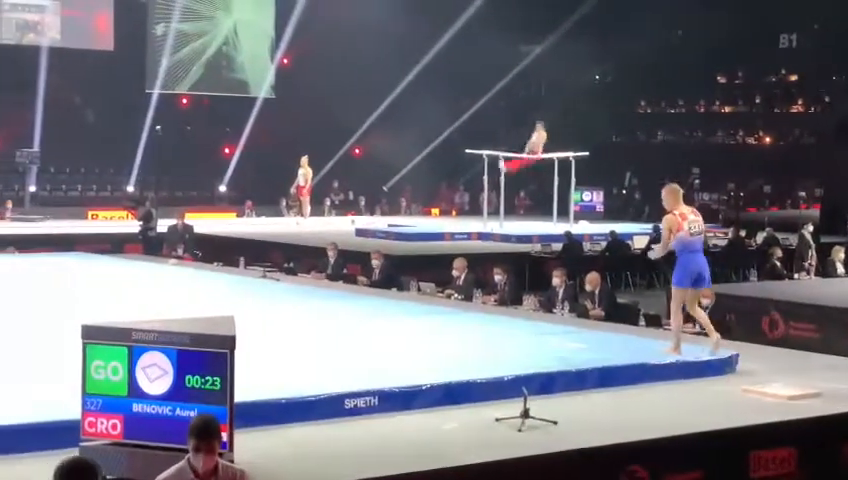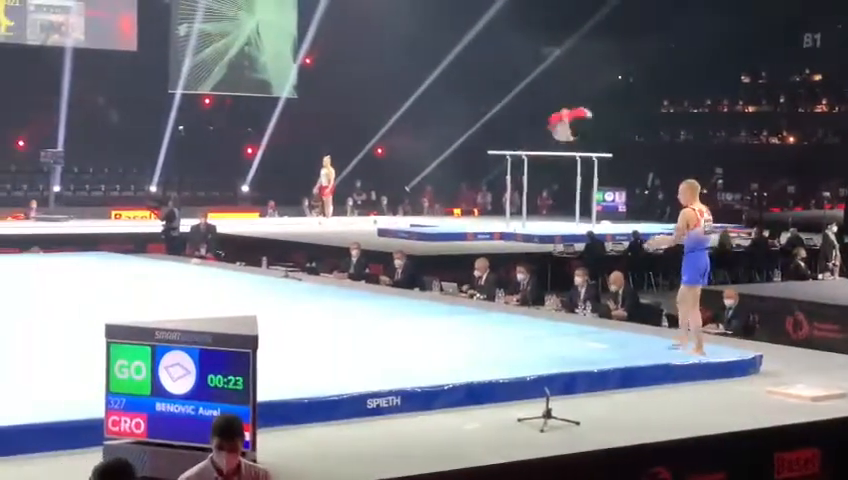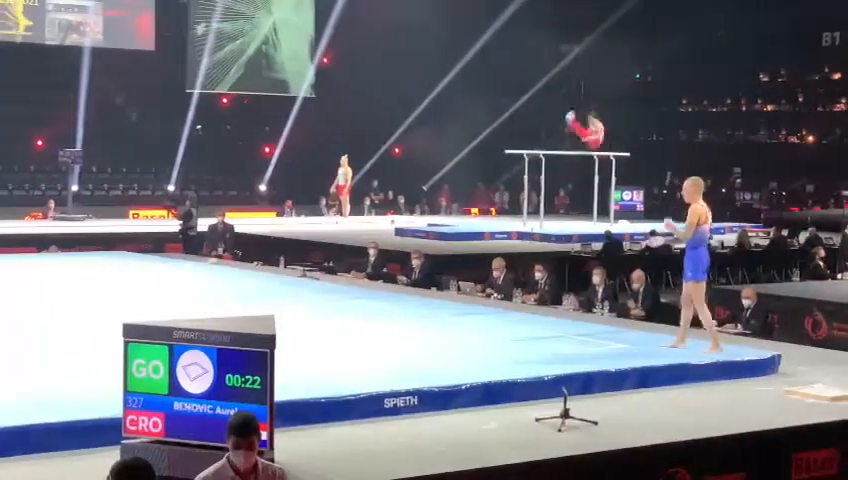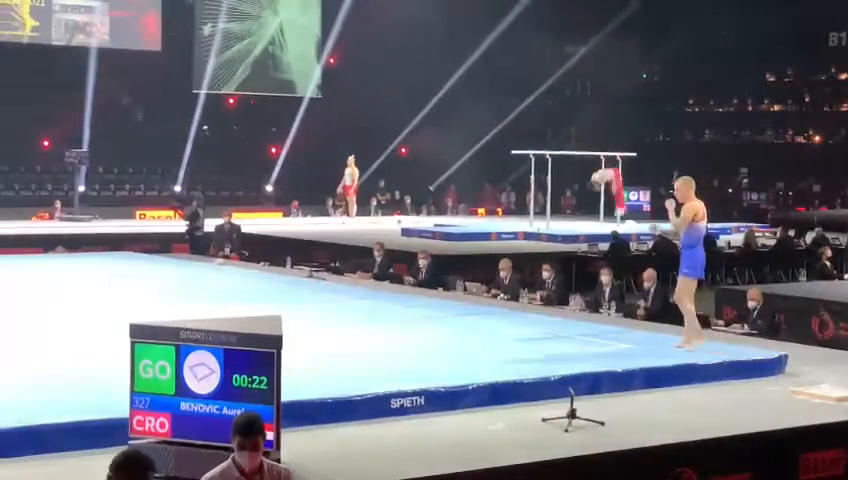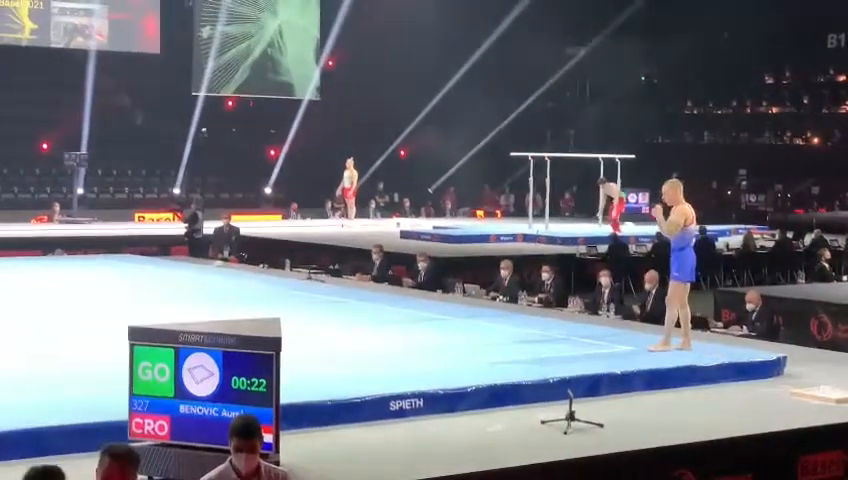
dt=0.3s
person 1, frame 1
left shoulder: (669, 218)
right shoulder: (696, 213)
left elbow: (663, 247)
left wrist: (656, 253)
right wrist: (671, 246)
left hip: (686, 262)
right hip: (701, 261)
left knee: (676, 306)
right knee: (692, 306)
left ankle: (676, 348)
right ankle: (713, 334)
person 1, frame 2
left shoulder: (687, 212)
right shoulder: (706, 211)
left elbow: (676, 239)
left wrist: (659, 242)
right wrist: (663, 240)
left hip: (693, 258)
right hip: (703, 256)
left knee: (692, 307)
right knee: (682, 300)
left ankle: (699, 348)
right ankle: (683, 338)
person 1, frame 3
left shoulder: (695, 209)
right shoulder: (703, 208)
left elbow: (686, 235)
left wrist: (671, 227)
left hip: (695, 256)
right hip: (697, 255)
left knee: (699, 304)
right knee: (686, 300)
left ankle: (715, 343)
right ankle: (681, 339)
person 1, frame 4
left shoulder: (692, 206)
right shoulder: (689, 207)
left elbow: (678, 227)
right elbow: (681, 231)
left wrist: (671, 210)
left hip: (692, 254)
right hip: (689, 253)
left knee: (680, 298)
right knee: (687, 299)
left ankle: (697, 334)
right ankle: (689, 338)
person 1, frame 5
left shoulder: (683, 210)
right shoulder: (677, 210)
left elbow: (671, 233)
right elbow: (670, 231)
left wrist: (659, 217)
right wrist: (660, 218)
left hip: (682, 256)
right hip: (680, 255)
left knee: (671, 302)
right knee: (682, 303)
left ankle: (665, 342)
right ankle: (686, 341)
